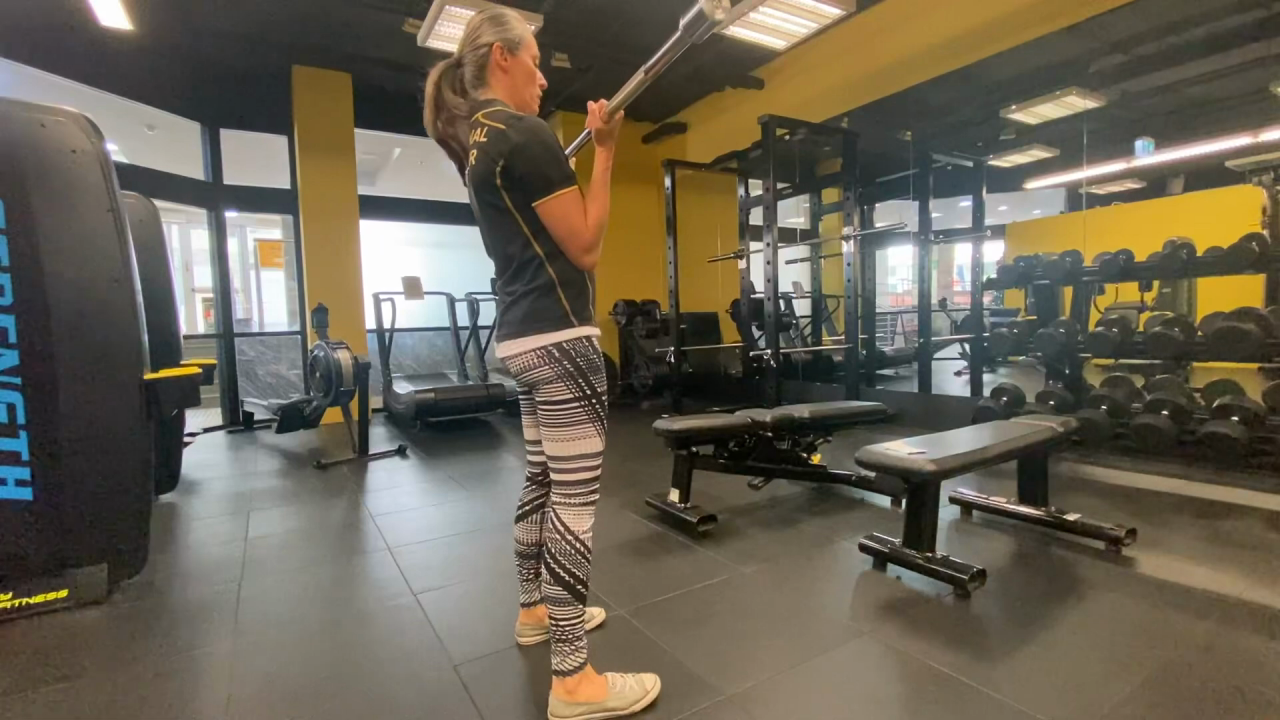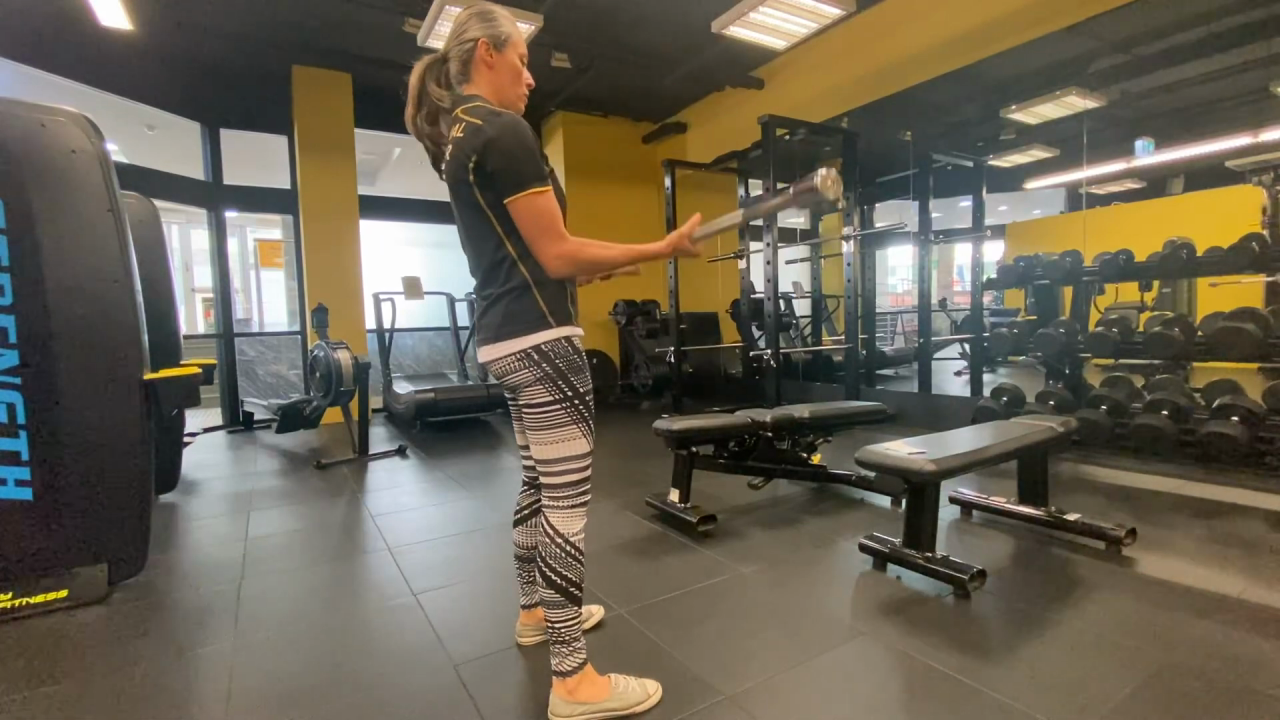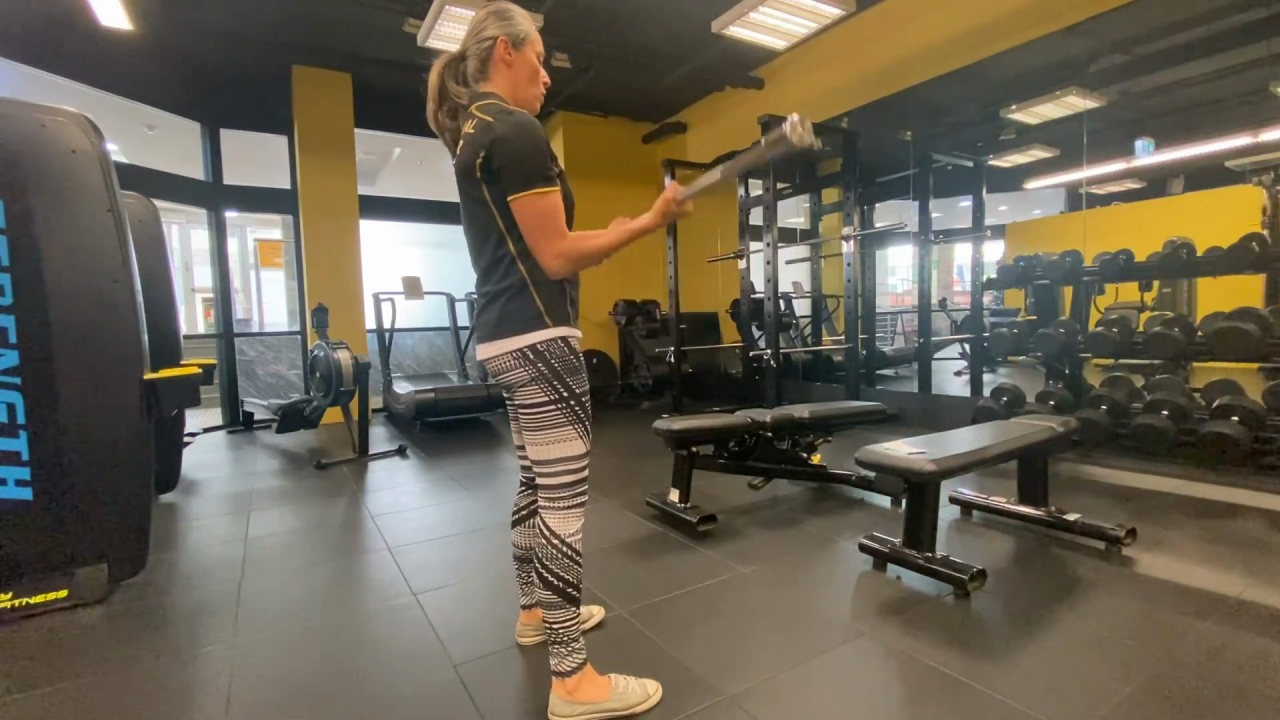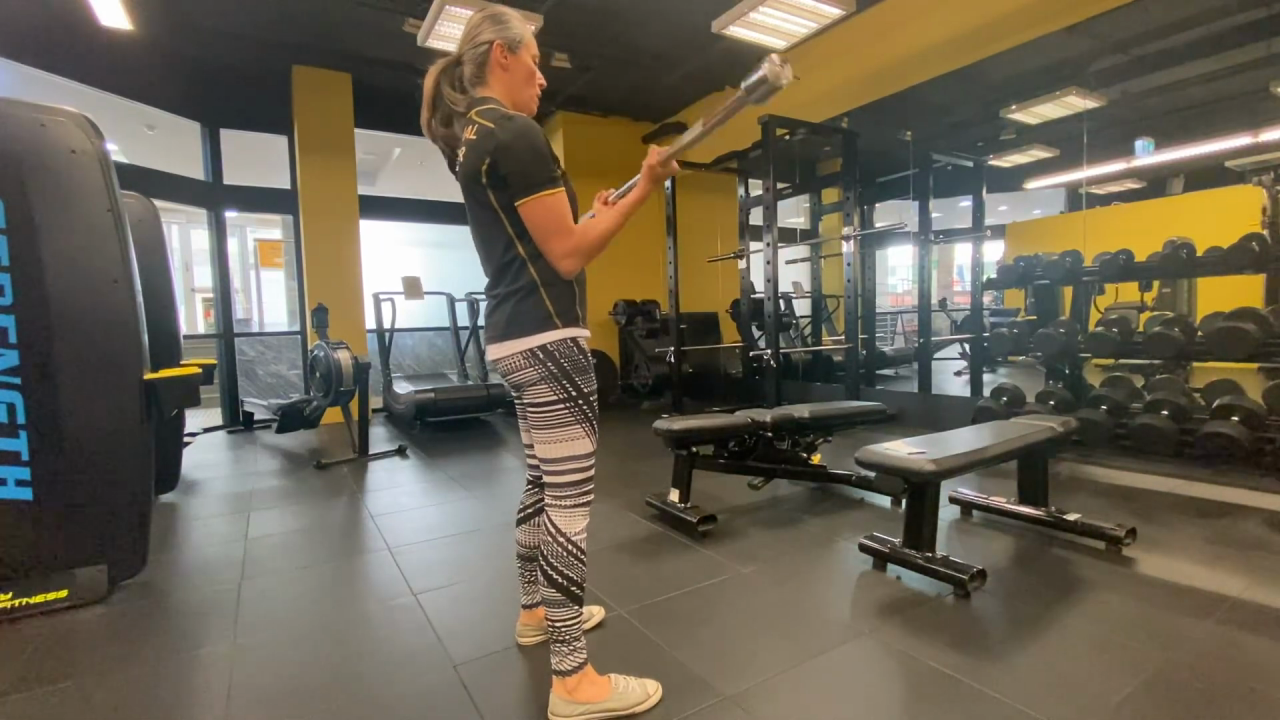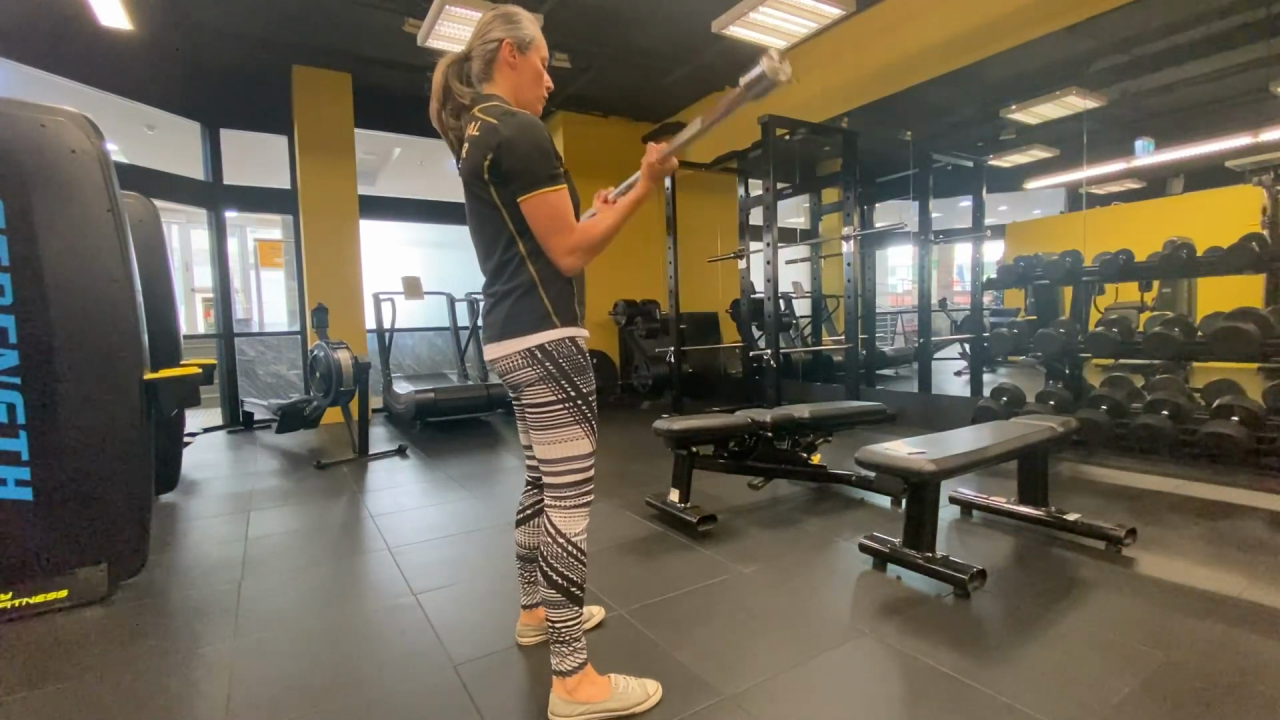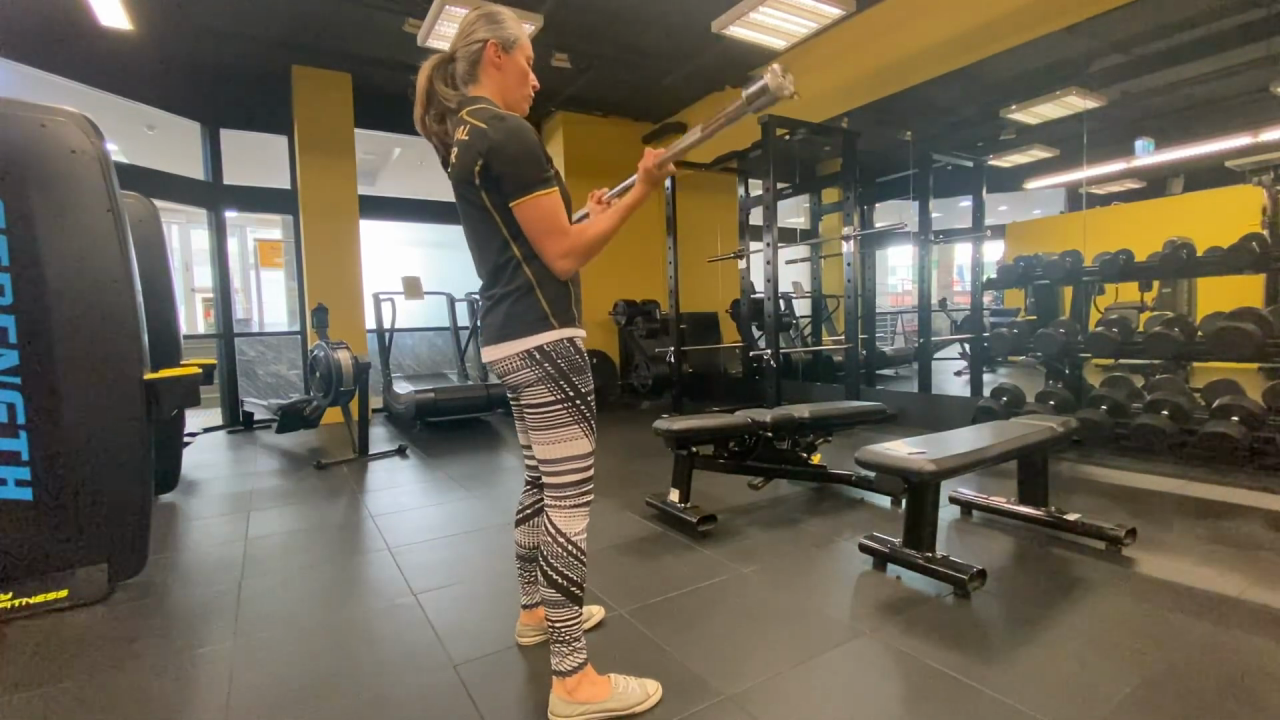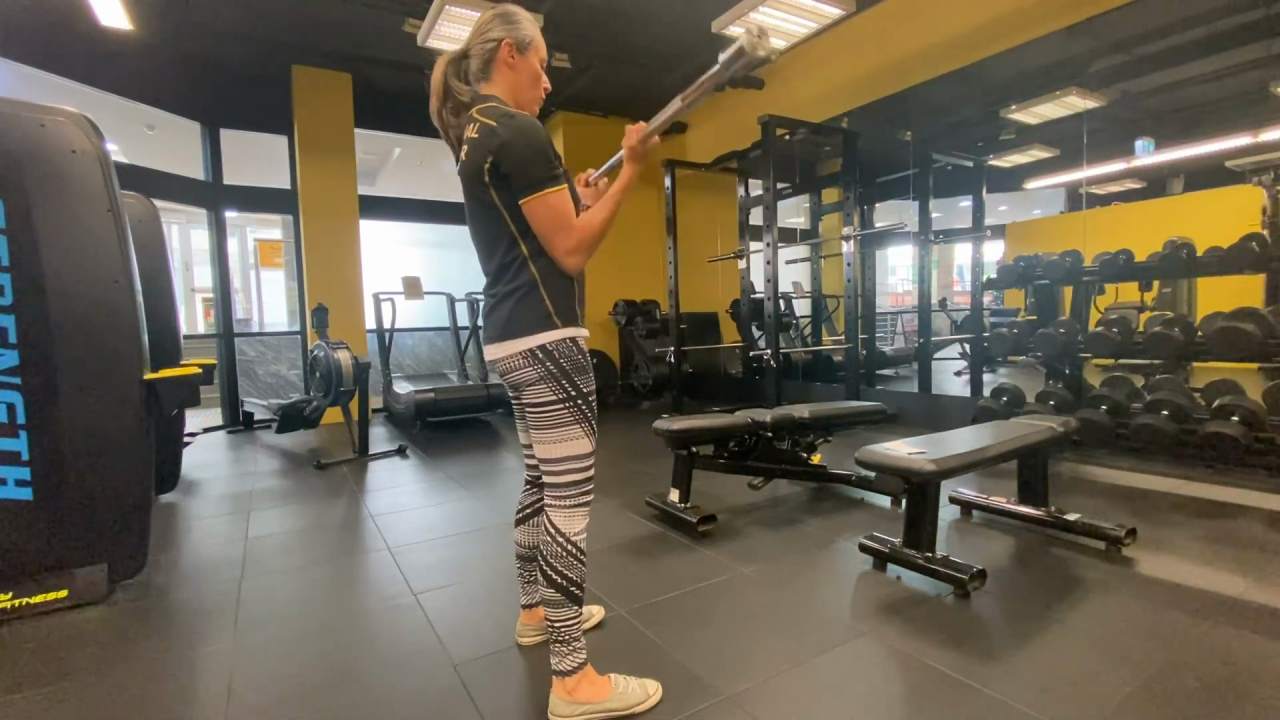
dt=0.7s
person 1, frame 1
left shoulder: (475, 139)
right shoulder: (525, 133)
right elbow: (585, 247)
left wrist: (572, 160)
right wrist: (603, 153)
left hip: (521, 334)
right hip: (557, 337)
left knee: (542, 480)
right knee: (575, 495)
left ankle: (535, 608)
person 1, frame 2
left shoulder: (459, 136)
right shoulder: (504, 131)
right elbow: (556, 255)
left wrist: (600, 264)
right wrist: (660, 249)
left hip: (505, 336)
right hip: (539, 339)
left knee: (539, 482)
right knee: (566, 499)
left ankle: (535, 610)
person 1, frame 3
left shoulder: (474, 132)
right shoulder: (517, 131)
right elbow: (556, 255)
left wrist: (610, 233)
right wrist: (649, 222)
left hip: (504, 333)
right hip: (537, 336)
left knee: (537, 482)
right knee: (564, 497)
left ankle: (535, 610)
person 1, frame 4
left shoulder: (471, 138)
right shoulder: (516, 135)
right elbow: (566, 255)
left wrist: (593, 215)
right wrist: (642, 190)
left hip: (513, 334)
right hip: (546, 337)
left knee: (542, 481)
right knee: (569, 496)
left ankle: (535, 609)
person 1, frame 5
left shoulder: (476, 134)
right shoulder: (521, 132)
right elbow: (567, 254)
left wrist: (595, 212)
right wrist: (642, 190)
left hip: (510, 334)
right hip: (544, 336)
left knee: (542, 481)
right knee: (569, 495)
left ankle: (535, 611)
person 1, frame 6
left shoulder: (464, 136)
right shoulder: (508, 135)
right elbow: (562, 255)
left wrist: (588, 215)
right wrist: (638, 192)
left hip: (508, 335)
right hip: (542, 338)
left knee: (542, 480)
right knee: (569, 496)
left ankle: (535, 609)
person 1, frame 7
left shoulder: (475, 133)
right shoulder: (519, 132)
right elbow: (571, 252)
left wrist: (578, 201)
right wrist: (628, 173)
left hip: (512, 334)
right hip: (544, 336)
left knee: (541, 480)
right knee: (570, 495)
left ankle: (535, 609)
